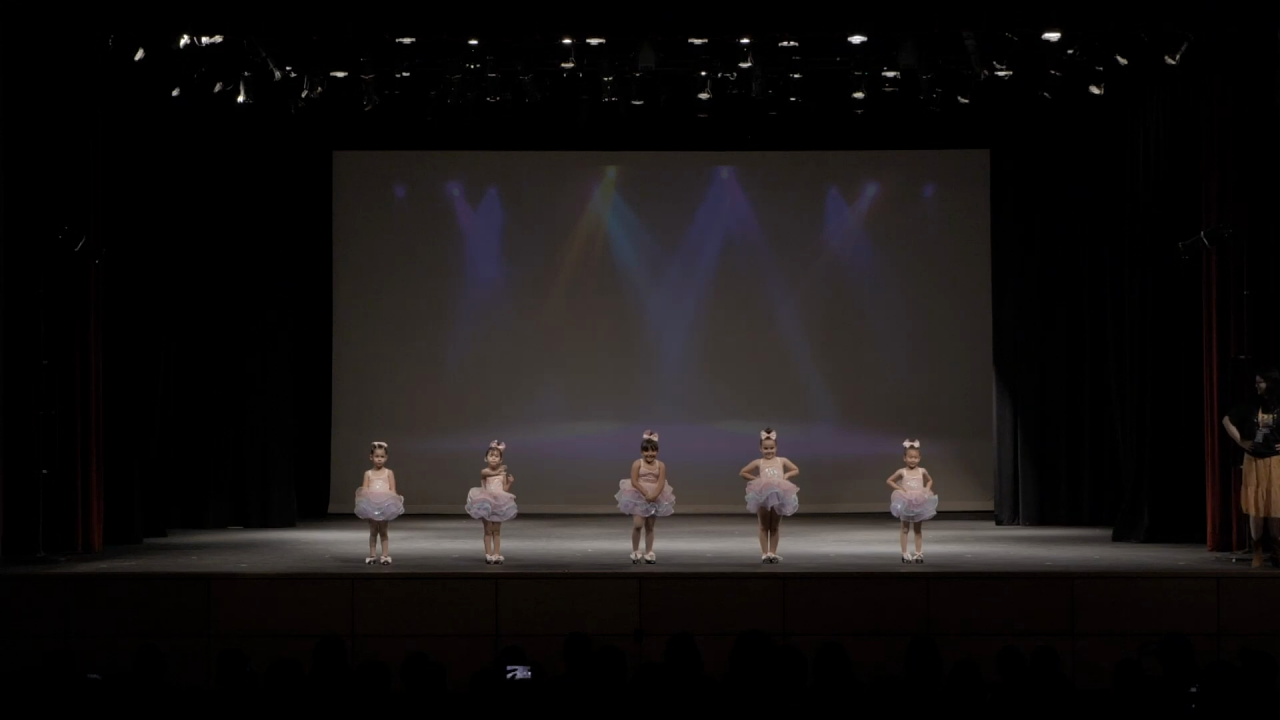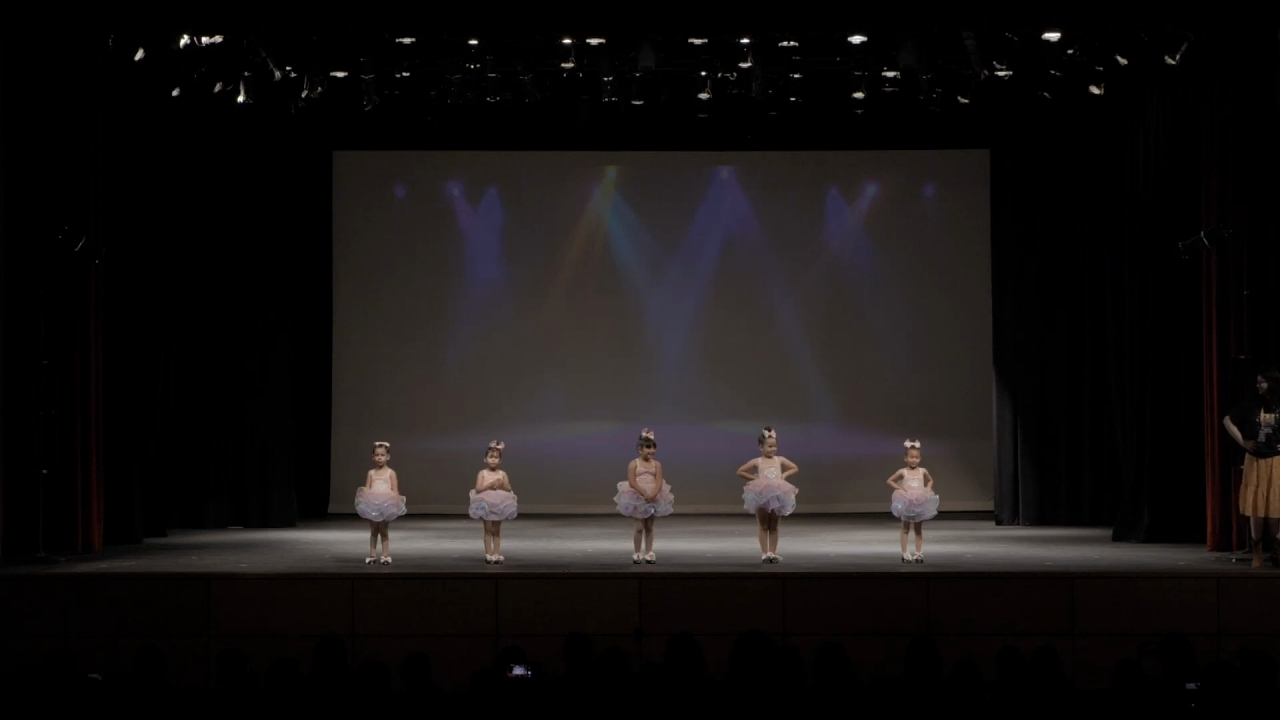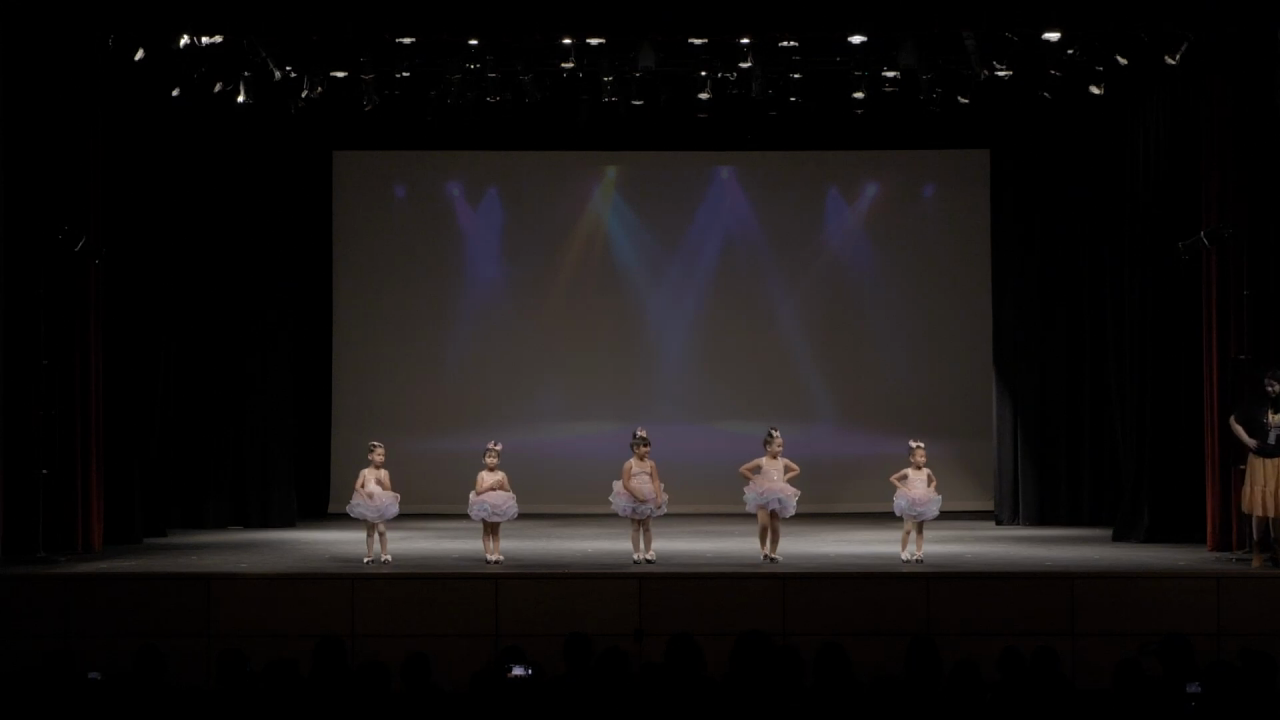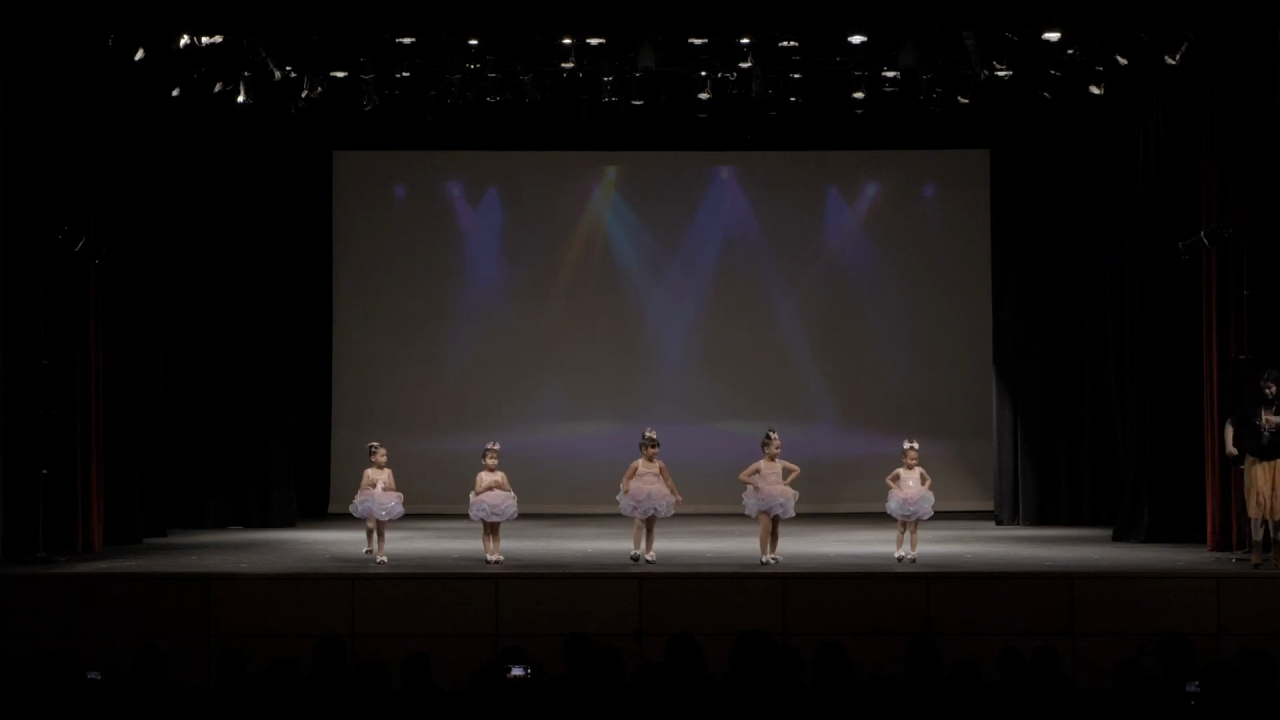
dt=0.7s
person 1, frame 1
right shoulder: (1250, 406)
right elbow: (1227, 421)
right wrist: (1241, 442)
right hip: (1253, 462)
right knee: (1255, 508)
right ankle: (1258, 553)
person 1, frame 2
right shoulder: (1251, 405)
right elbow: (1227, 421)
right wrist: (1242, 441)
right hip: (1255, 461)
right knee: (1255, 507)
right ankle: (1257, 552)
person 1, frame 3
right shoulder: (1255, 404)
right elbow: (1233, 420)
right wrist: (1247, 440)
right hip: (1259, 459)
right knee: (1259, 505)
right ankle: (1258, 552)
person 1, frame 4
right shoulder: (1251, 405)
right elbow: (1231, 424)
right wrist: (1229, 445)
right hip: (1256, 461)
right knee: (1258, 503)
right ankle: (1256, 551)
